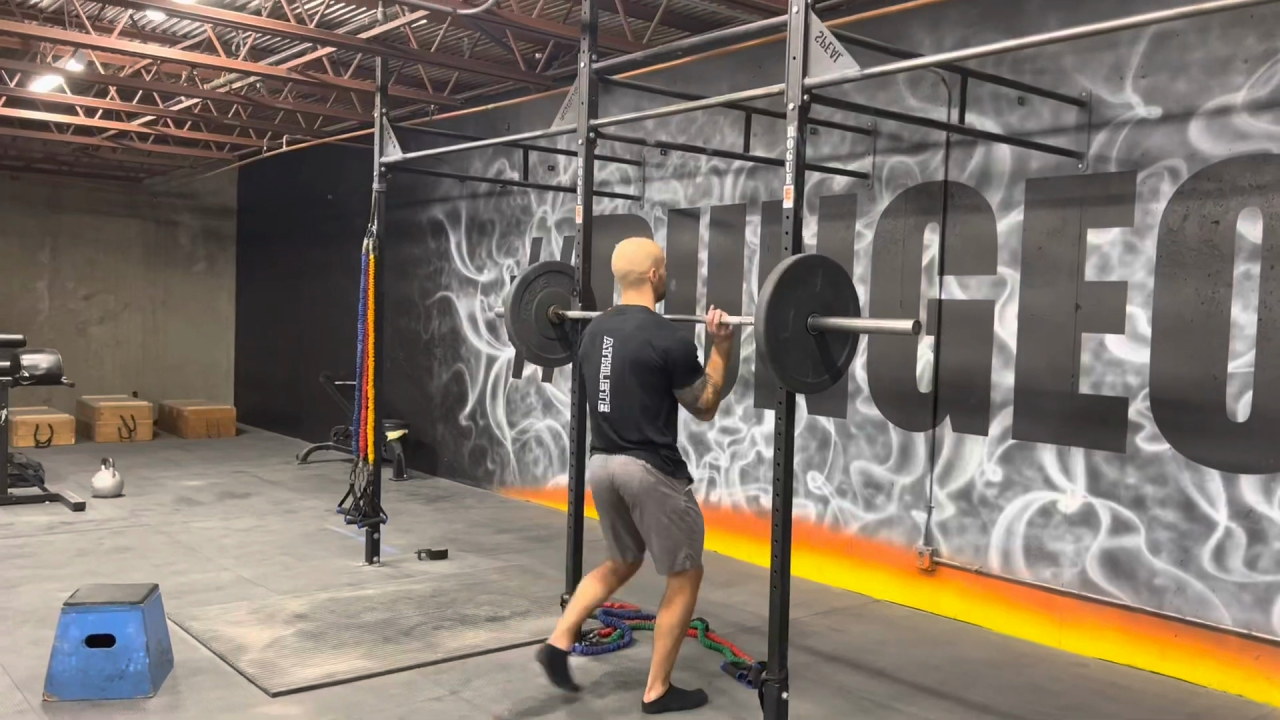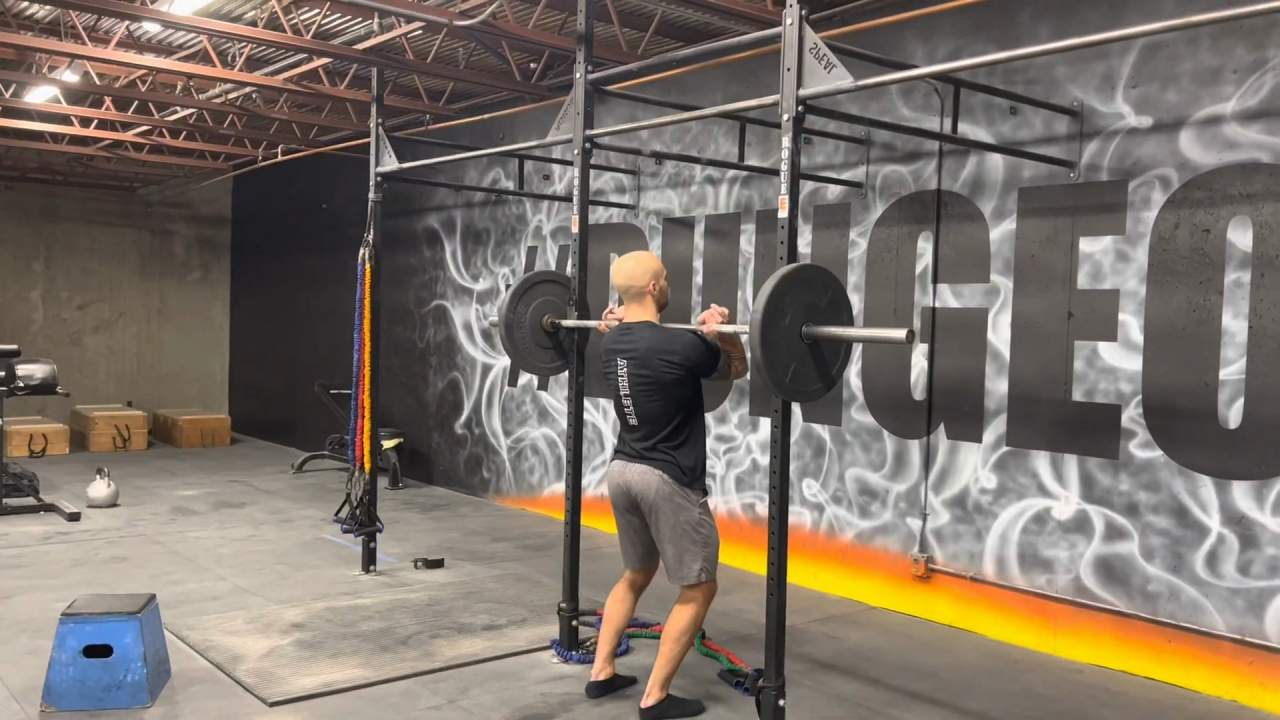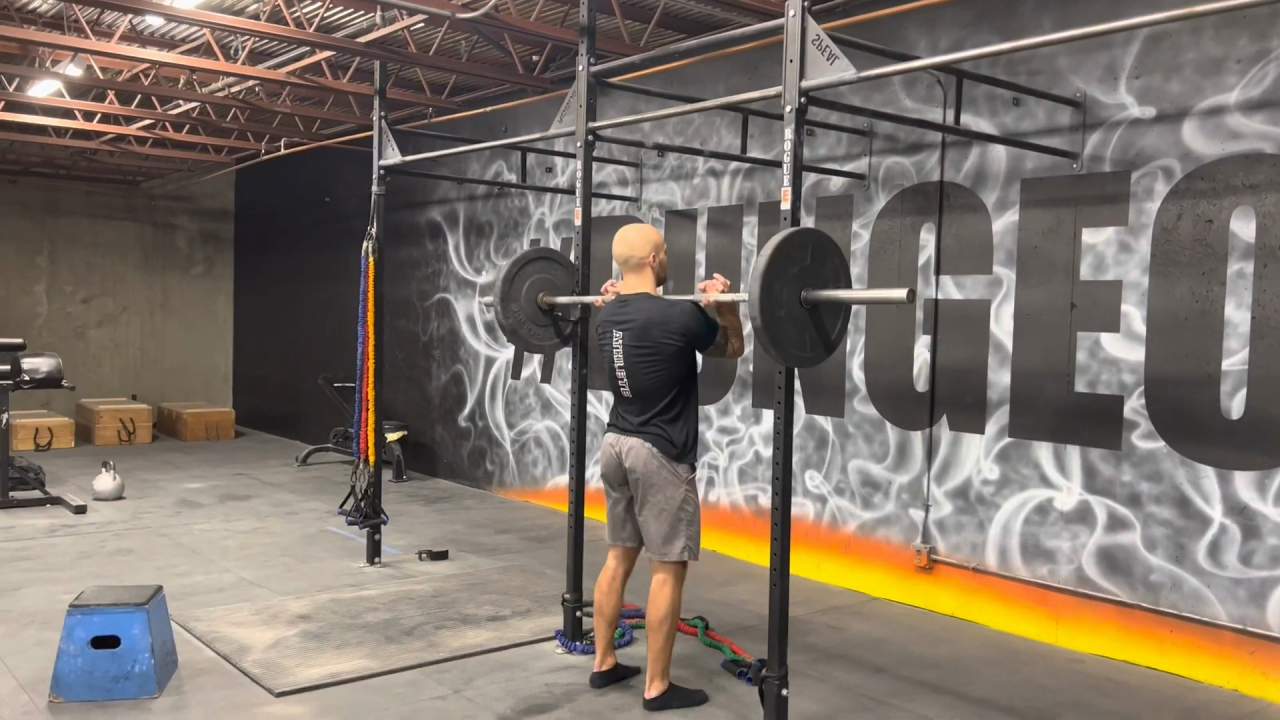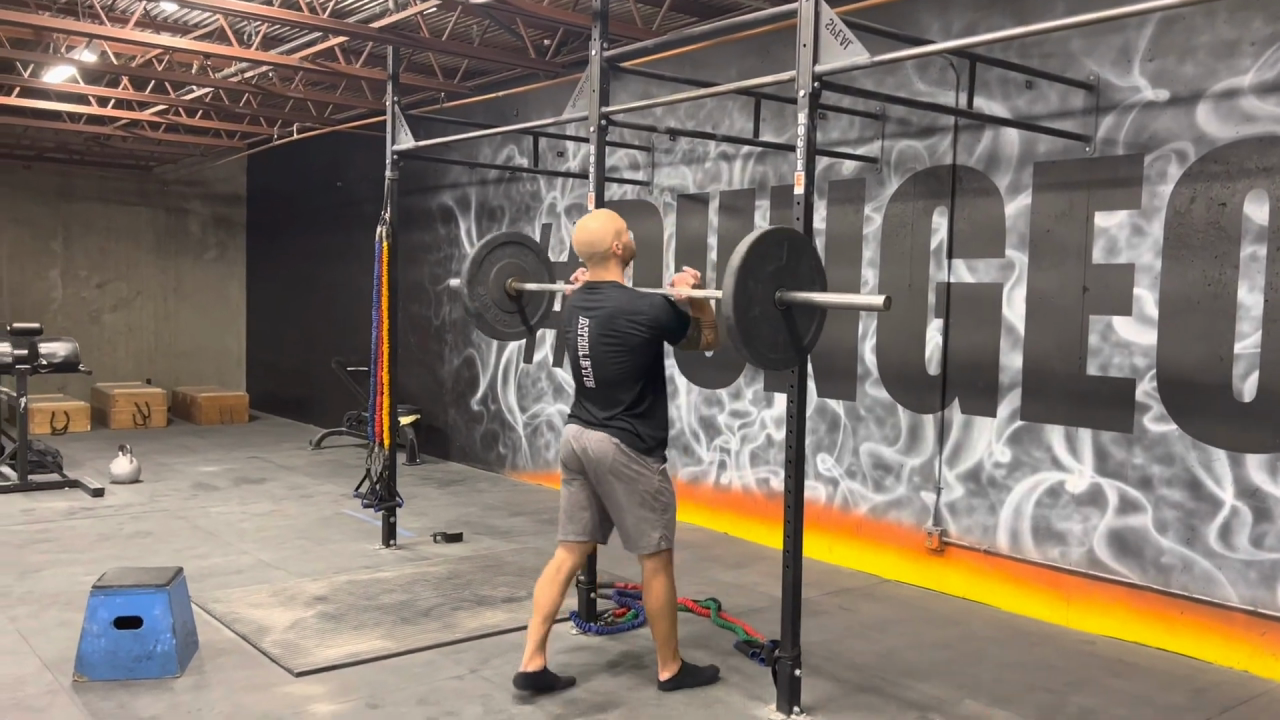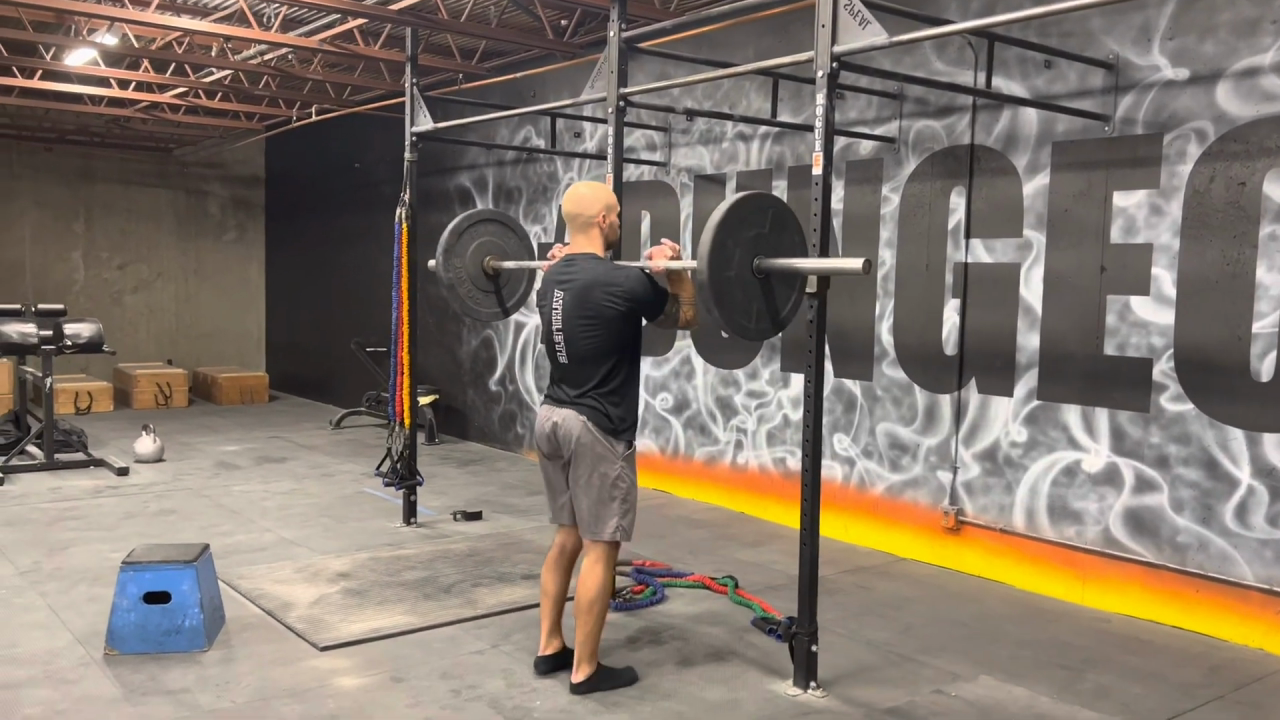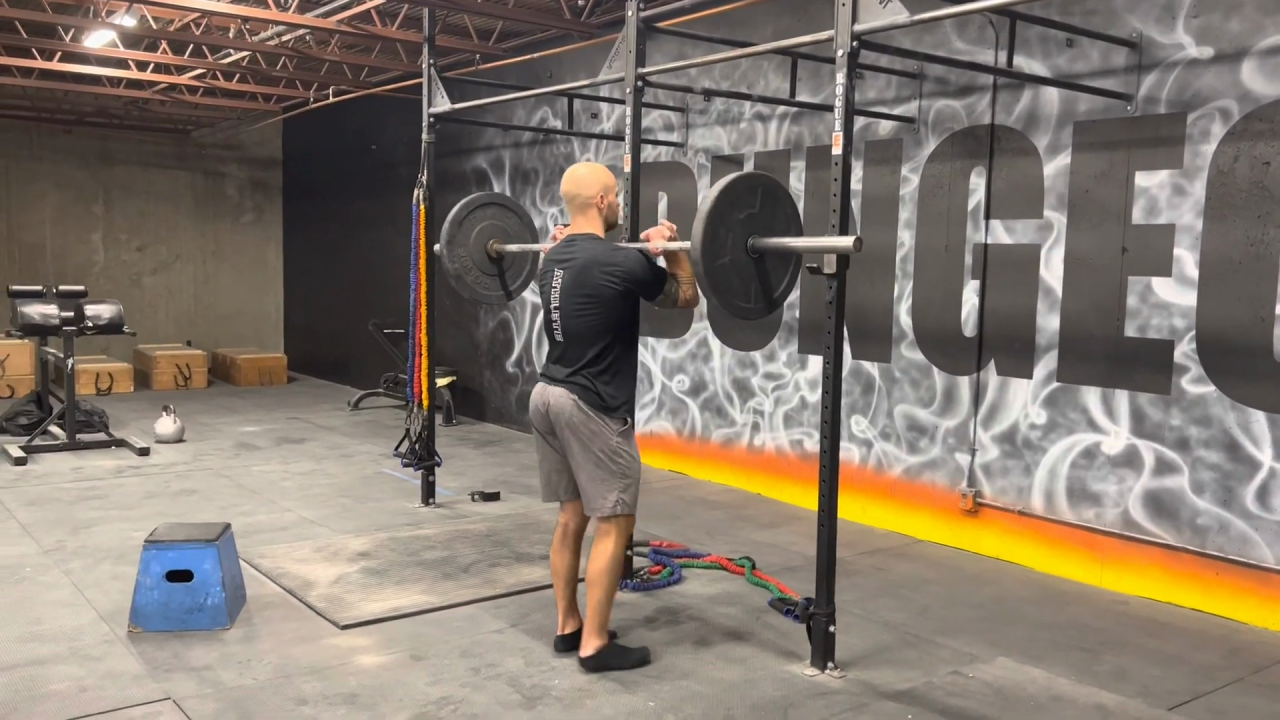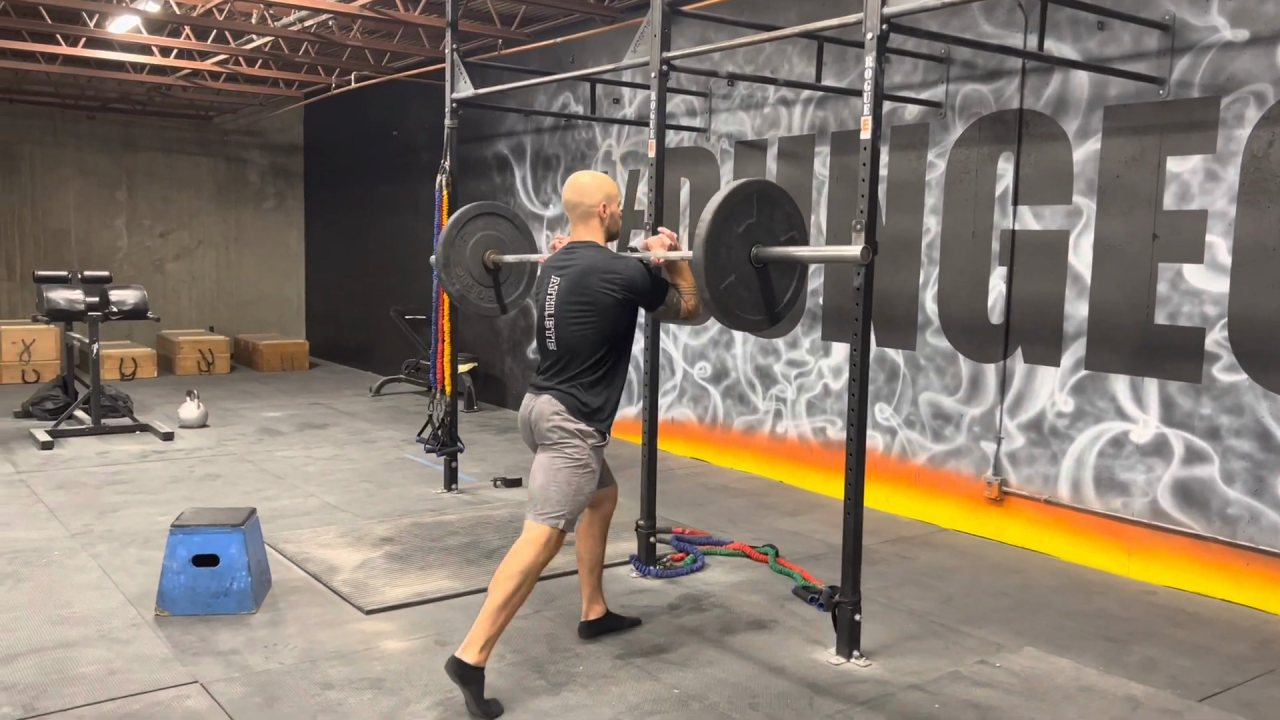
dt=0.7s
person 1, frame 1
left shoulder: (595, 328)
right shoulder: (668, 337)
right elbow: (705, 407)
right wrist: (720, 347)
left hip: (602, 464)
right hip: (651, 470)
left knee: (620, 563)
right knee: (685, 576)
left ankle: (560, 641)
right ankle: (658, 690)
person 1, frame 2
left shoulder: (612, 343)
right shoulder: (680, 345)
right elbow: (737, 368)
right wrist: (720, 334)
left hip: (622, 471)
right hip: (668, 481)
left knee: (635, 575)
right knee: (698, 588)
left ankle: (601, 672)
person 1, frame 3
left shoulder: (607, 314)
right shoulder: (678, 315)
right elbow: (733, 347)
right wrist: (722, 304)
left hip: (615, 444)
right hip: (660, 454)
left knee: (619, 557)
right knee: (667, 569)
left ankle: (604, 664)
right ankle: (657, 687)
person 1, frame 4
left shoulder: (575, 303)
right shoulder: (648, 309)
right elbow: (708, 340)
right wrist: (696, 298)
left hip: (578, 437)
right hip: (628, 448)
left knee: (570, 552)
right knee: (656, 559)
left ankle: (533, 662)
right ankle: (670, 668)
person 1, frame 5
left shoulder: (552, 277)
right shoulder: (625, 282)
right elbow: (686, 317)
right wrist: (674, 269)
left hip: (551, 417)
right hip: (597, 428)
left knee: (568, 539)
right knee: (599, 549)
left ankle: (550, 647)
right ankle: (585, 669)
person 1, frame 6
left shoulder: (554, 258)
right shoulder: (622, 263)
right elbow: (686, 297)
right wrist: (671, 249)
left hip: (547, 395)
right hip: (591, 407)
left knee: (572, 516)
right knee: (614, 524)
left ankle: (568, 626)
right ankle: (595, 644)
person 1, frame 7
left shoulder: (554, 266)
right shoulder: (623, 271)
right elbow: (688, 308)
right wrist: (672, 258)
left hip: (542, 405)
right hip: (571, 420)
left knee: (602, 497)
right knee: (540, 537)
left ankle: (594, 612)
right ankle: (471, 656)
